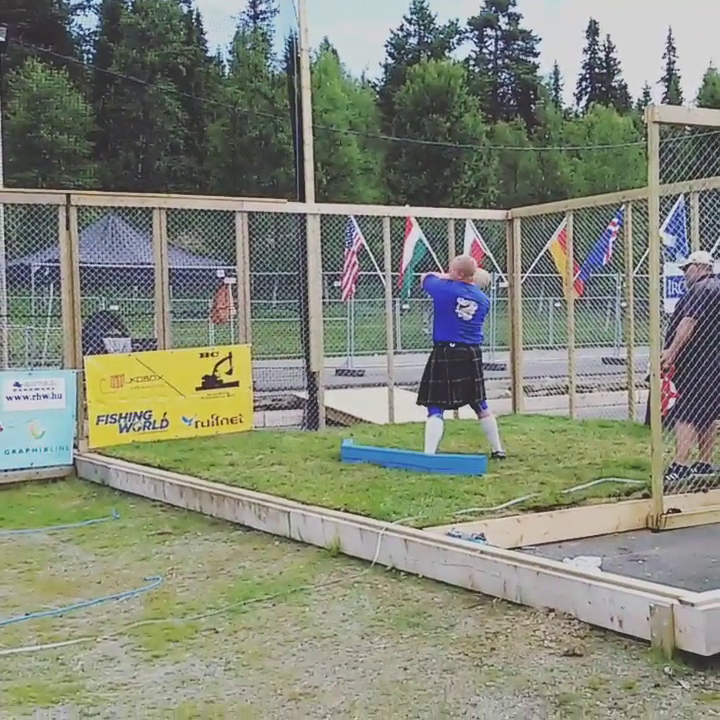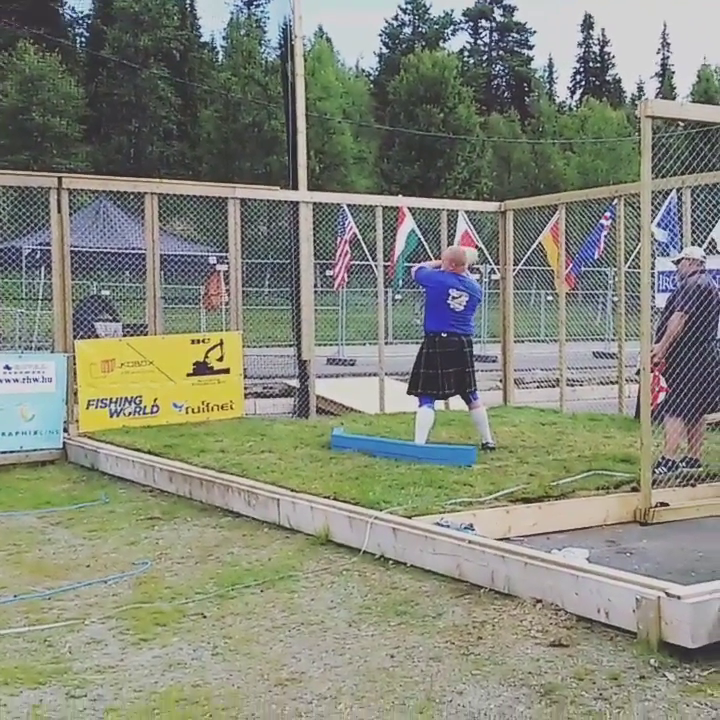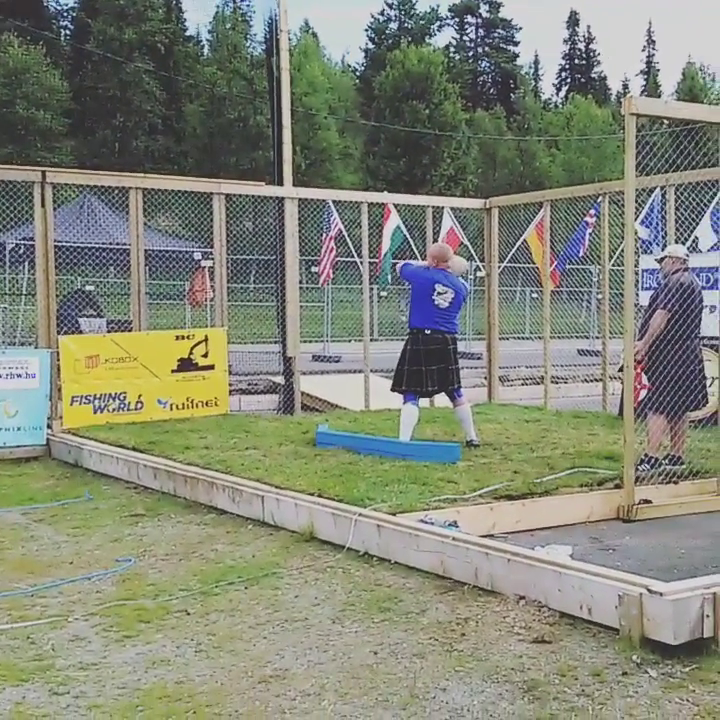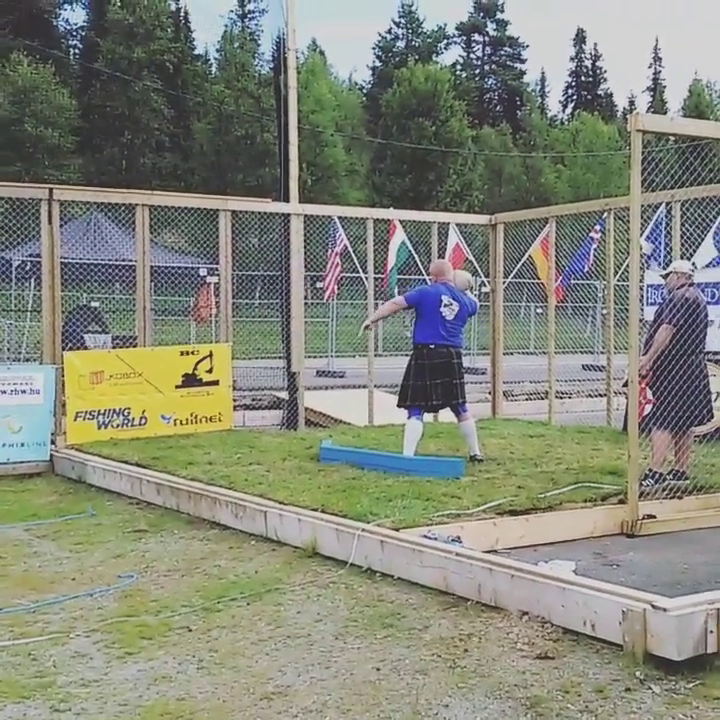
dt=0.5s
person 1, frame 1
left shoulder: (701, 289)
left elbow: (689, 321)
left wrist: (671, 350)
right wrist: (676, 351)
left hip: (696, 360)
left knee: (685, 414)
left ankle: (681, 466)
person 1, frame 2
left shoulder: (693, 284)
left elbow: (680, 317)
left wrist: (662, 345)
left hip: (686, 356)
left knee: (675, 408)
right knee: (695, 409)
left ankle: (669, 461)
right ankle: (693, 459)
person 1, frame 3
left shoulder: (676, 282)
right shoulder: (692, 283)
left elbow: (663, 314)
left wrist: (645, 342)
left hip: (669, 353)
right hip: (686, 353)
left knee: (657, 405)
right knee: (678, 406)
left ankle: (652, 458)
right ankle: (676, 456)
person 1, frame 4
left shoulder: (680, 297)
right shoulder: (698, 298)
left elbow: (667, 329)
left wrist: (649, 357)
left hip: (674, 368)
right hip: (690, 368)
left knee: (662, 421)
right knee: (683, 421)
left ankle: (656, 473)
right ankle: (681, 471)
person 2, frame 1
left shoulder: (444, 289)
right shoulder: (482, 298)
left elbow: (425, 277)
left wrist: (448, 278)
right wrist: (475, 284)
left hip: (445, 355)
right hip: (472, 355)
left knee: (436, 409)
right knee: (480, 405)
left ankle: (429, 455)
right ankle: (497, 450)
person 2, frame 2
left shoulder: (436, 279)
right shoulder: (474, 288)
left elbow: (416, 269)
left wrist: (437, 264)
right wrist: (465, 271)
left hip: (436, 345)
right hip: (463, 346)
left knee: (427, 399)
right knee: (471, 396)
left ankle: (419, 445)
right ankle: (488, 441)
person 2, frame 3
left shoulder: (421, 275)
right shoulder: (459, 285)
left elbow: (401, 266)
right wrist: (454, 273)
left hip: (420, 341)
right hip: (447, 343)
left knee: (411, 395)
right knee: (455, 393)
left ankle: (404, 442)
right ankle: (472, 438)
person 2, frame 4
left shoulder: (426, 292)
right shoulder: (464, 301)
left elbow: (396, 303)
right elbow: (474, 305)
left wrist: (372, 319)
right wrist: (465, 290)
left hip: (426, 356)
right hip: (452, 358)
left knee: (416, 411)
right knee: (460, 407)
left ankle: (407, 457)
right ankle: (476, 453)
